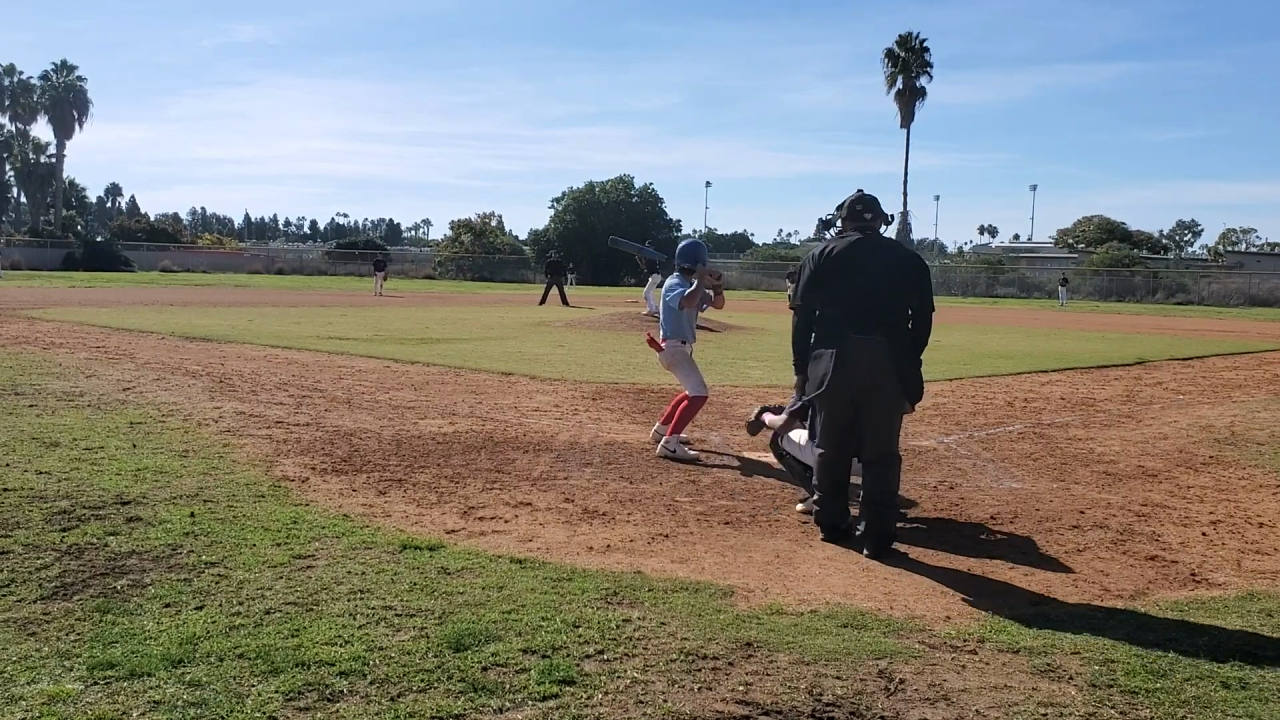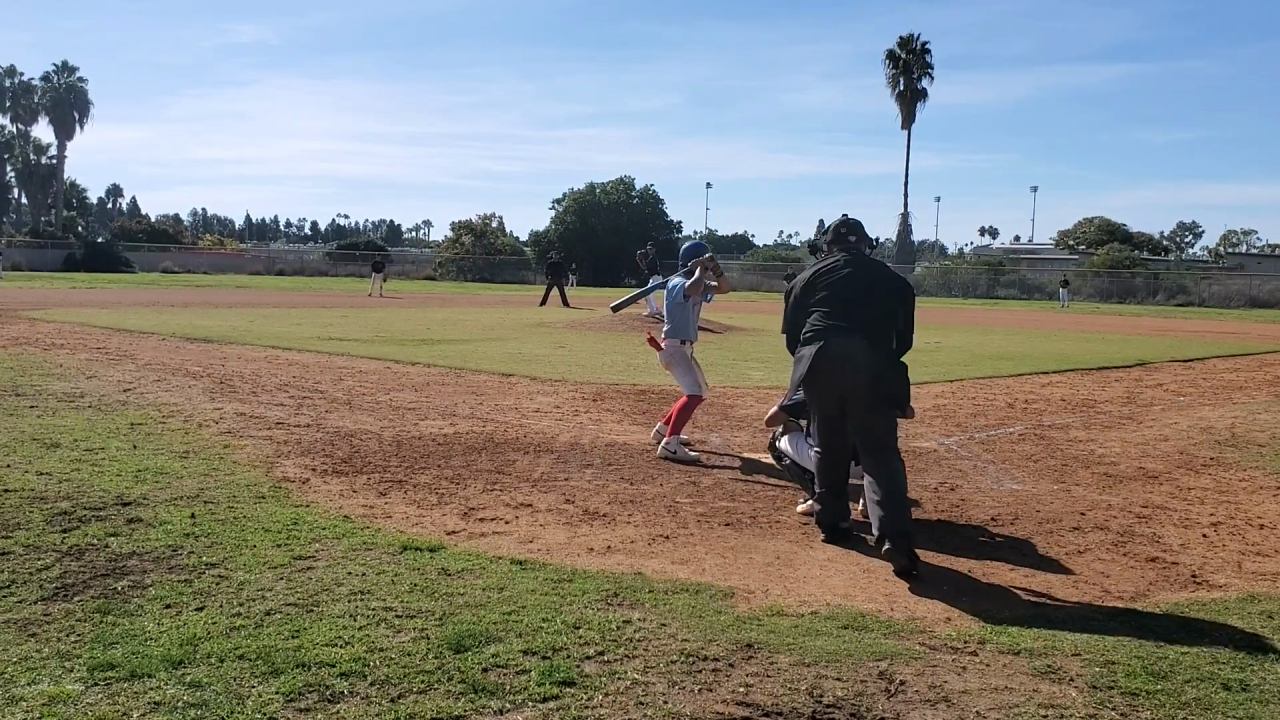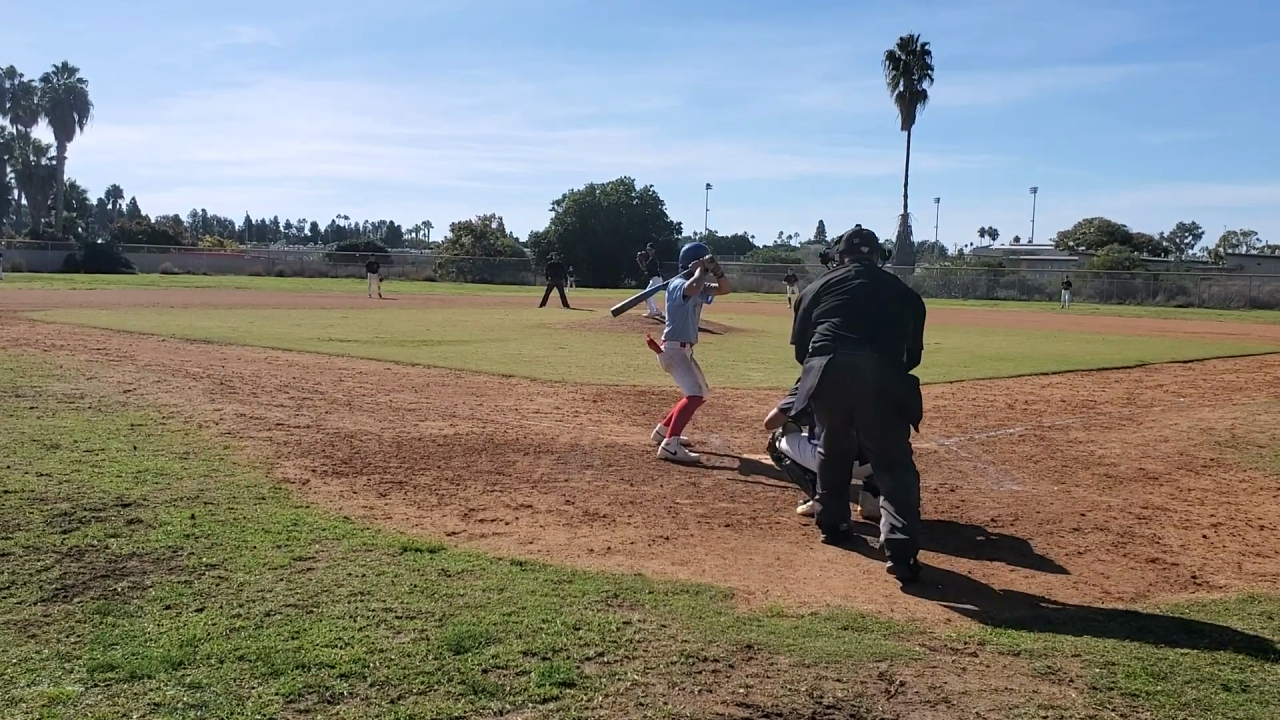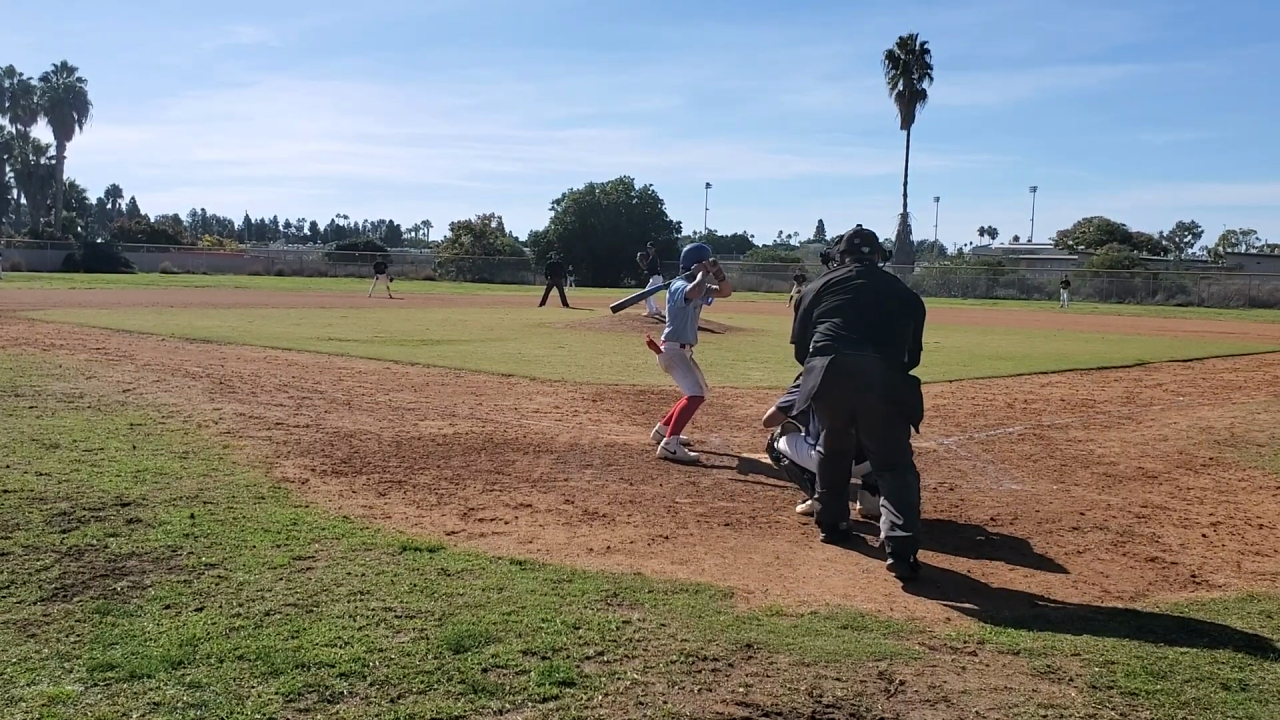
dt=0.7s
person 1, frame 1
left shoulder: (823, 254)
right shoulder: (908, 259)
left elbow: (803, 316)
right elbow: (923, 320)
left wrist: (802, 369)
right wrist: (908, 364)
left hip: (834, 358)
right hip: (888, 360)
left knee: (832, 446)
right knee: (881, 452)
left ankle: (832, 523)
right ankle: (876, 536)
person 1, frame 2
left shoulder: (808, 277)
right shoulder: (891, 278)
left elbow: (792, 336)
right elbow: (904, 338)
left hip: (819, 360)
right hip: (869, 363)
left knee: (830, 445)
right knee: (879, 450)
left ankle: (832, 523)
right ankle: (894, 535)
person 1, frame 3
left shoulder: (818, 287)
right shoulder: (902, 291)
left elbow: (800, 347)
right elbow: (913, 354)
left hip: (827, 371)
right hip: (881, 375)
left knee: (834, 448)
right knee: (894, 462)
left ankle: (832, 524)
right ankle: (900, 549)
person 1, frame 4
left shoulder: (819, 287)
right shoulder: (903, 293)
left elbow: (800, 348)
right elbow: (912, 355)
left hip: (828, 372)
right hip: (883, 376)
left knee: (834, 446)
right knee: (893, 462)
left ankle: (831, 523)
right ankle: (900, 548)
person 2, frame 1
left shoulder: (692, 284)
right shoulder: (674, 283)
left elbow: (718, 304)
right elbow: (688, 303)
left wrist: (716, 285)
right wrist: (700, 280)
left hip: (683, 347)
right hip: (673, 347)
left knee: (693, 391)
right knee: (699, 394)
left ankle: (662, 429)
right ankle: (669, 443)
person 2, frame 2
left shoulder: (695, 283)
right shoulder: (676, 283)
left elbow: (724, 288)
right elbow: (694, 289)
left wrist: (714, 267)
right wrist: (701, 269)
left hip: (685, 347)
right hip: (673, 347)
left knee: (700, 392)
right knee: (694, 393)
left ankle: (664, 429)
right ankle: (669, 445)
person 2, frame 3
left shoulder: (698, 286)
right shoulder: (678, 284)
left elbow: (724, 288)
right elbow: (693, 288)
left wrist: (715, 269)
right wrist: (701, 269)
left hip: (685, 350)
right hip: (672, 349)
left knee: (701, 393)
right knee: (694, 394)
left ankle: (664, 430)
right ankle: (670, 445)
person 2, frame 4
left shoulder: (695, 286)
right shoulder: (678, 286)
left elbow: (726, 292)
right elbow: (695, 292)
left wrist: (716, 271)
right wrist: (703, 273)
left hip: (684, 351)
right hip: (672, 350)
left knee: (699, 392)
right knee: (695, 394)
left ankle: (663, 430)
right ankle: (669, 444)
